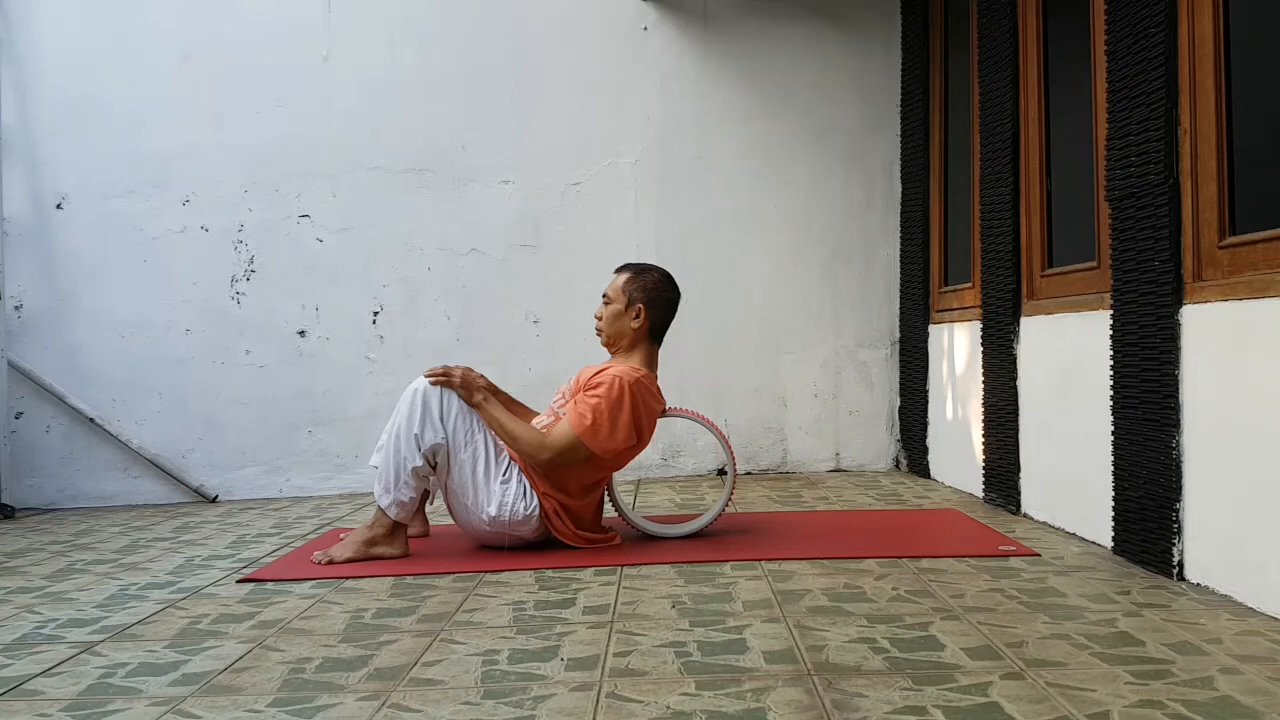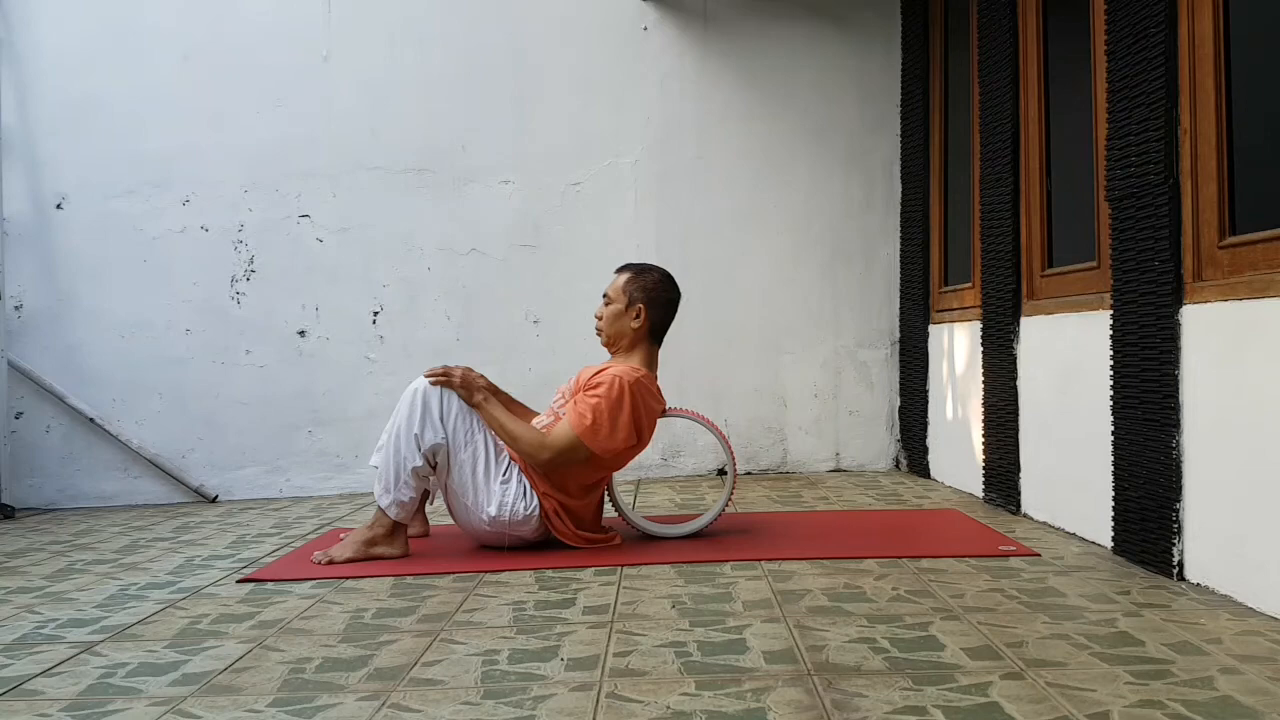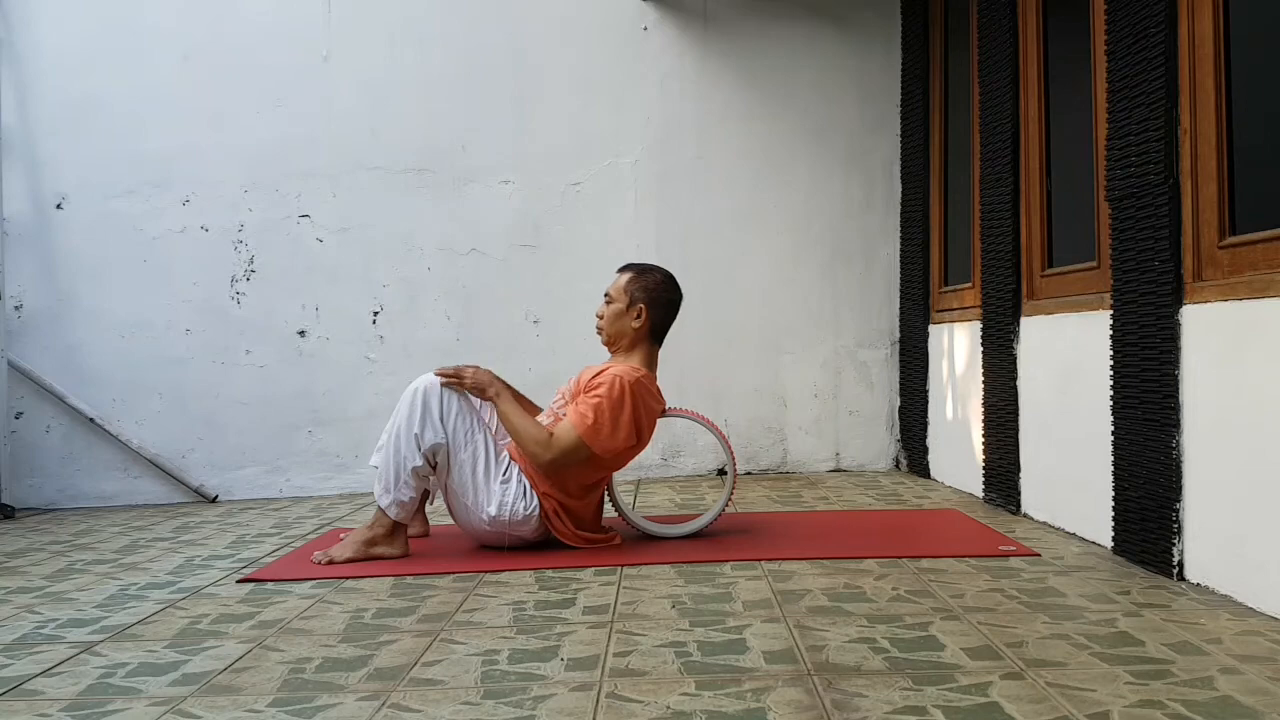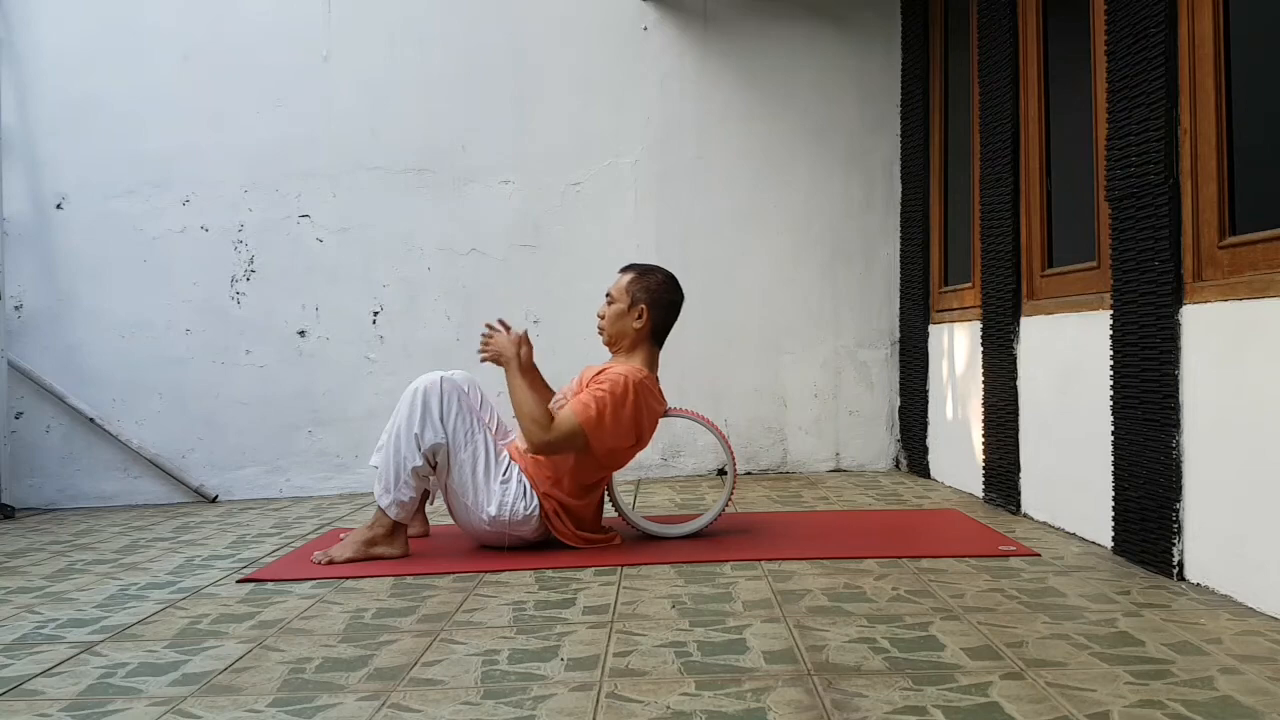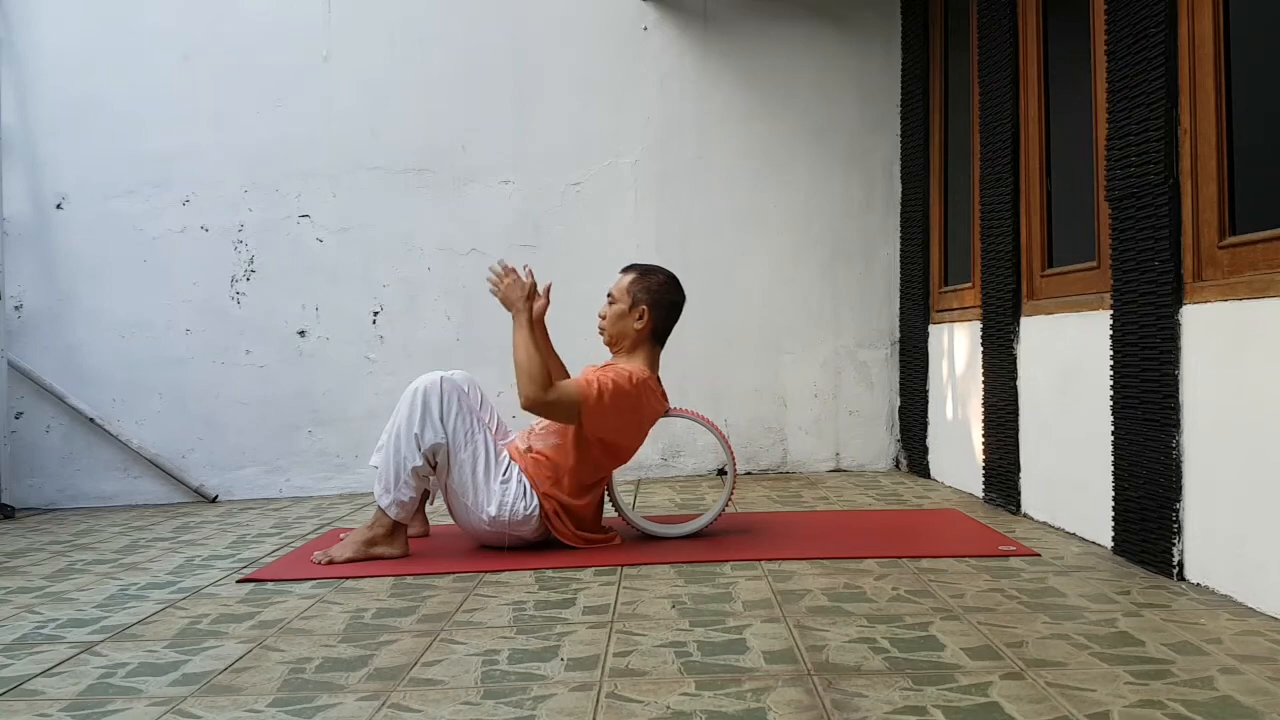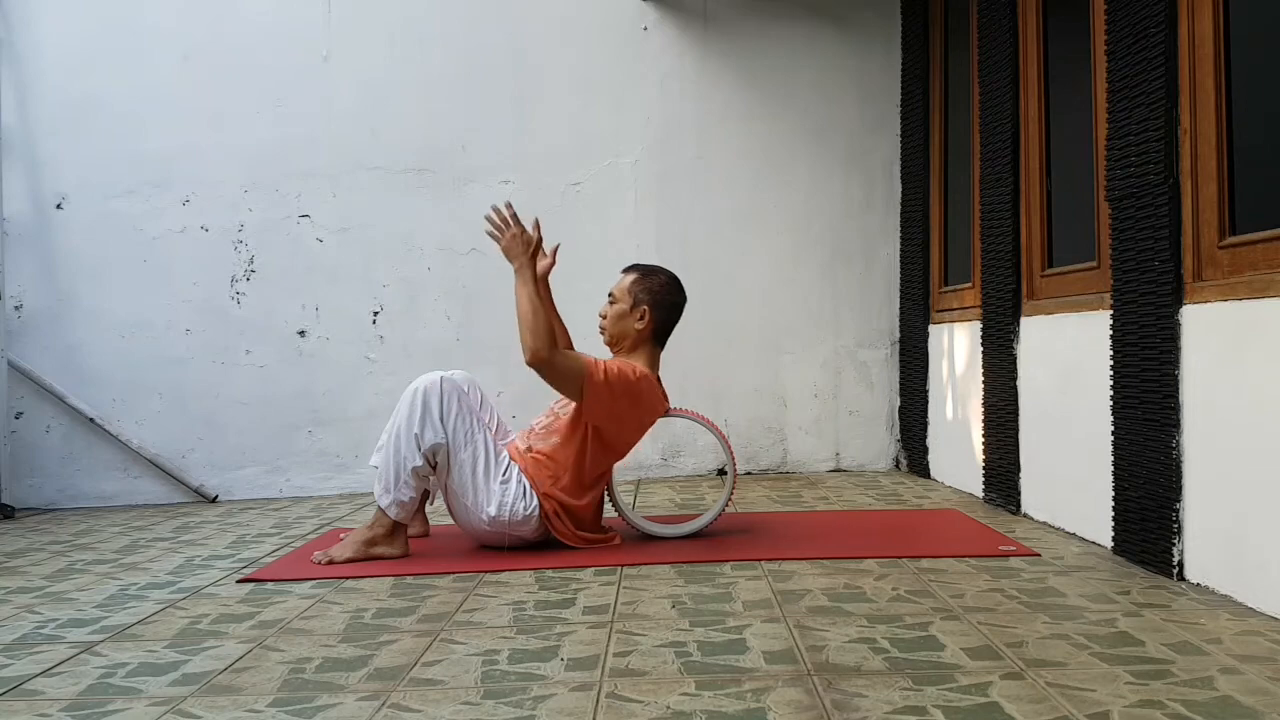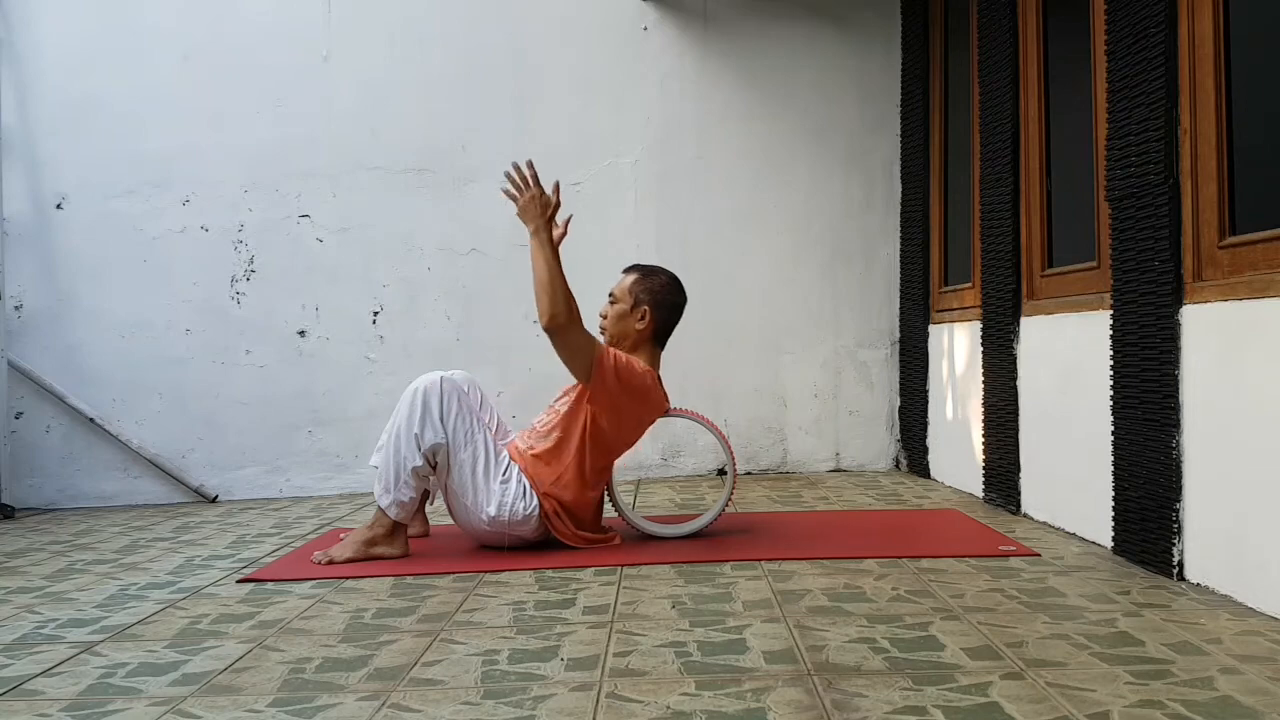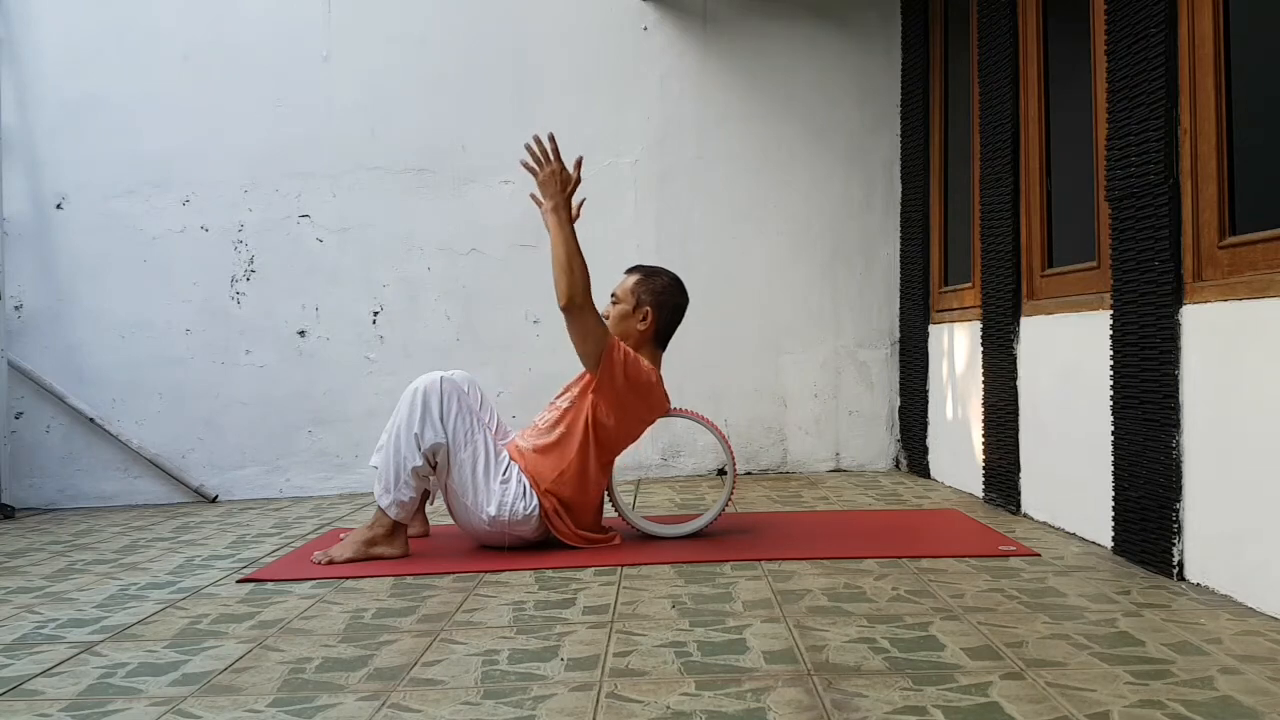
dt=0.2s
person 1, frame 1
left shoulder: (620, 384)
right shoulder: (625, 378)
left elbow: (545, 454)
left wrist: (480, 398)
right wrist: (489, 391)
left hip: (518, 509)
right hip: (520, 489)
left knee: (430, 394)
right knee: (444, 389)
left ankle: (385, 531)
right ankle: (411, 512)
person 1, frame 2
left shoulder: (620, 384)
right shoulder: (624, 378)
left elbow: (546, 454)
left wrist: (480, 398)
right wrist: (490, 391)
left hip: (518, 508)
right hip: (520, 487)
left knee: (430, 394)
right knee: (445, 391)
left ankle: (385, 531)
right ankle: (411, 512)
person 1, frame 3
left shoulder: (622, 384)
right shoulder: (625, 380)
left elbow: (548, 454)
left wrist: (495, 393)
right wrist: (498, 388)
left hip: (518, 507)
right hip: (518, 484)
left knee: (431, 394)
right knee: (453, 391)
left ankle: (385, 531)
right ankle: (411, 512)
person 1, frame 4
left shoulder: (624, 385)
right shoulder: (628, 379)
left elbow: (542, 438)
left wrist: (513, 362)
right wrist: (526, 366)
left hip: (517, 507)
right hip: (518, 480)
left knee: (433, 391)
right knee: (458, 388)
left ankle: (385, 531)
right ankle: (411, 511)
person 1, frame 5
left shoulder: (627, 384)
right shoulder: (632, 380)
left elbow: (535, 396)
right elbow: (564, 391)
left wrist: (519, 319)
right wrist: (536, 325)
left hip: (518, 507)
right hip: (520, 481)
left knee: (432, 392)
right knee: (457, 387)
left ankle: (386, 530)
right ankle: (411, 511)
person 1, frame 6
left shoulder: (629, 383)
right shoulder: (633, 379)
left elbow: (539, 354)
right elbow: (563, 356)
left wrist: (523, 268)
right wrist: (540, 283)
left hip: (516, 507)
right hip: (521, 486)
left knee: (433, 392)
right knee: (458, 386)
left ankle: (386, 530)
right ankle: (411, 510)
person 1, frame 7
left shoulder: (631, 380)
right shoulder: (633, 377)
left elbow: (555, 321)
right elbow: (570, 329)
left wrist: (537, 231)
right wrist: (549, 247)
left hip: (516, 508)
right hip: (521, 487)
left knee: (434, 392)
right knee: (458, 387)
left ankle: (386, 531)
right ankle: (411, 511)
person 1, frame 8
left shoulder: (634, 378)
right shoulder: (633, 377)
left elbow: (572, 302)
right elbow: (578, 308)
left wrist: (558, 210)
right wrist: (557, 224)
left hip: (514, 508)
right hip: (521, 487)
left knee: (433, 393)
right knee: (456, 387)
left ankle: (386, 530)
right ankle: (409, 512)
